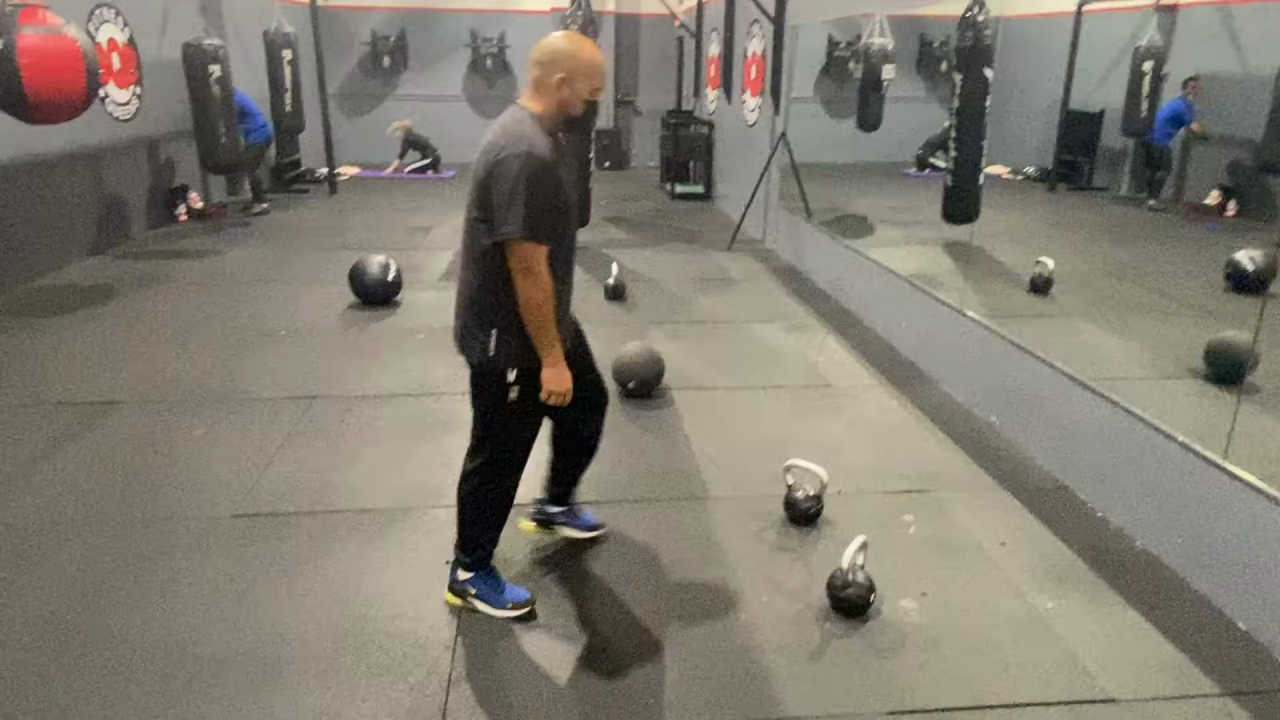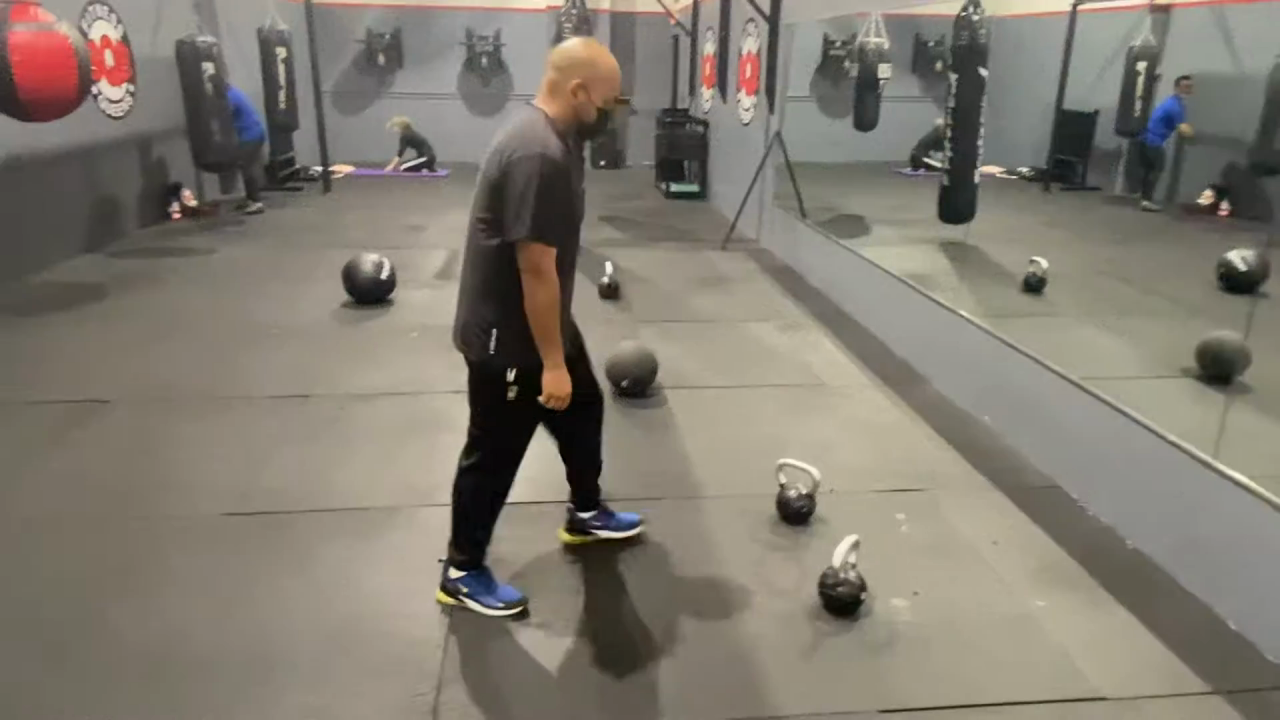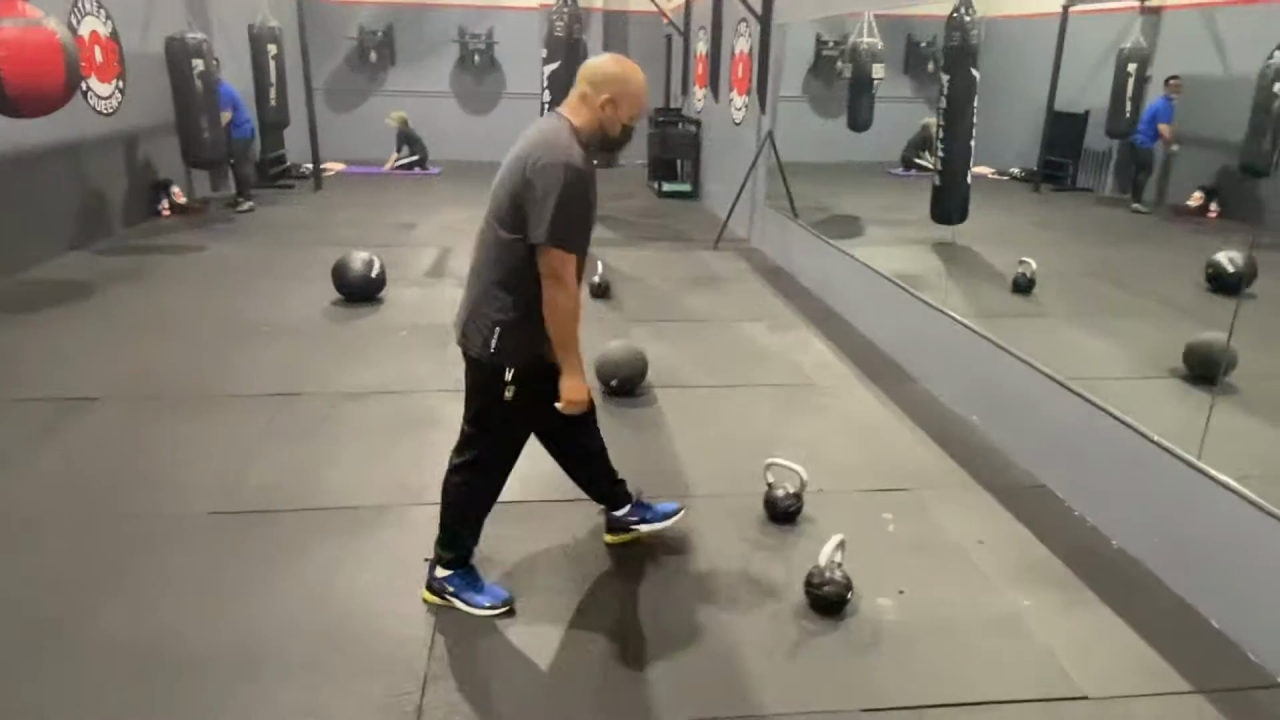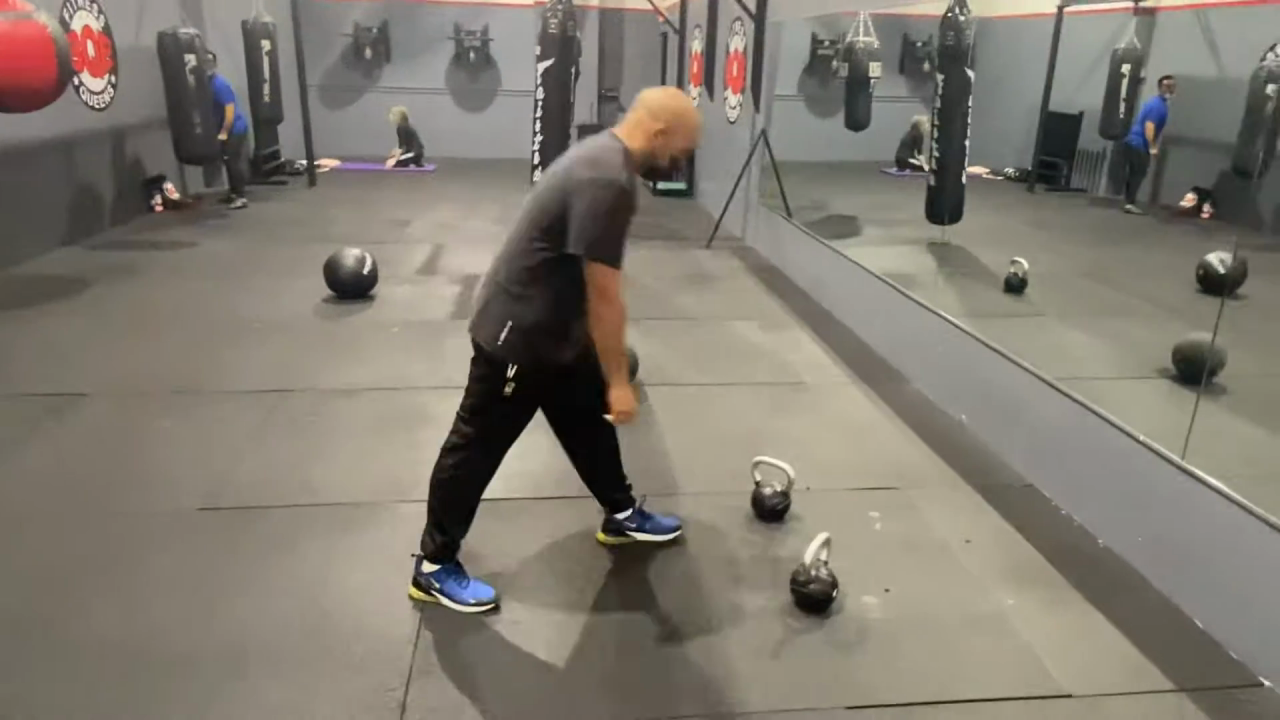
dt=0.1s
person 1, frame 1
left shoulder: (529, 130)
right shoulder: (527, 156)
right elbow: (528, 270)
right wrist: (553, 360)
left hip: (539, 318)
right hip: (505, 334)
left knee: (588, 403)
right knee: (498, 452)
left ankle: (555, 505)
right ankle: (469, 571)
person 1, frame 2
left shoulder: (540, 131)
right shoulder: (540, 156)
right elbow: (537, 271)
right wrist: (552, 363)
left hip: (538, 319)
right hip: (505, 333)
left knee: (582, 408)
right knee: (493, 451)
left ankle: (586, 513)
right ankle: (463, 571)
person 1, frame 3
left shoulder: (557, 138)
right shoulder: (563, 165)
right elbow: (559, 279)
right wrist: (571, 369)
left hip: (534, 325)
right hip: (503, 338)
left knee: (574, 418)
right knee: (485, 453)
left ankle: (620, 510)
right ankle: (447, 569)
person 1, frame 4
left shoulder: (602, 159)
right shoulder: (609, 182)
right elbow: (605, 296)
right wrist: (619, 382)
left hip: (550, 325)
right hip: (517, 334)
left knee: (589, 419)
right knee: (478, 446)
left ankle: (622, 515)
right ankle: (434, 566)
